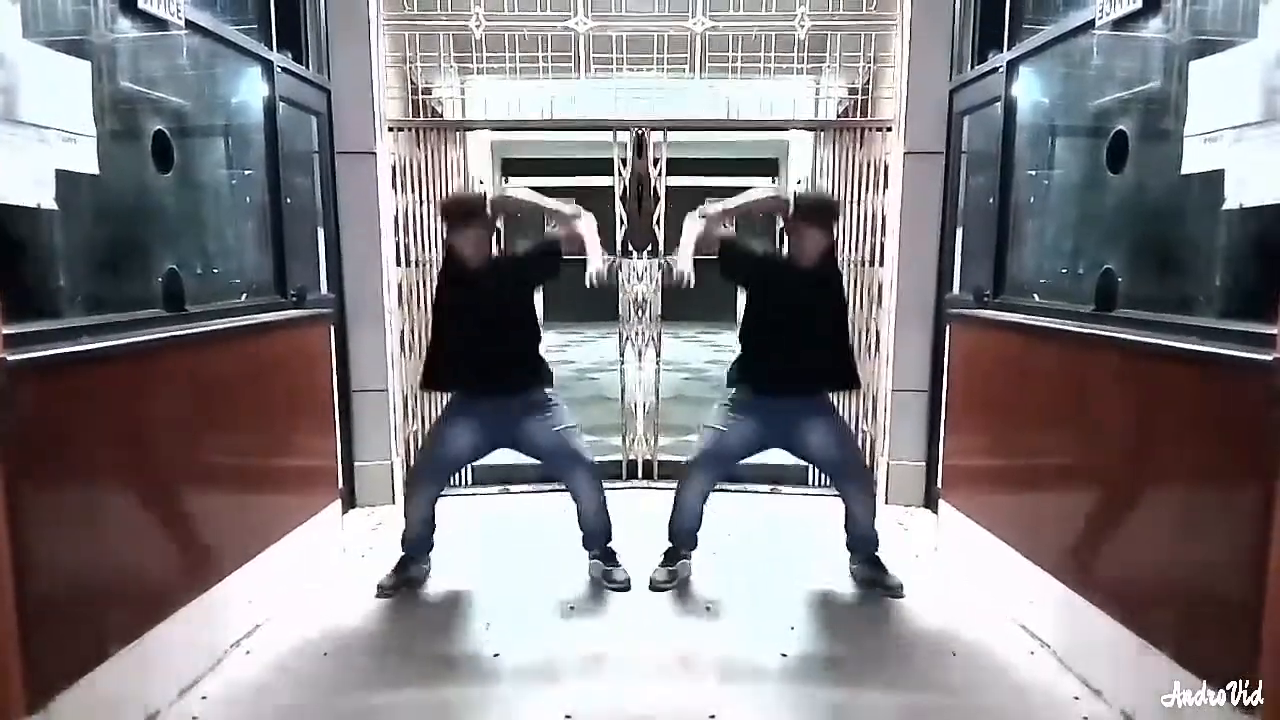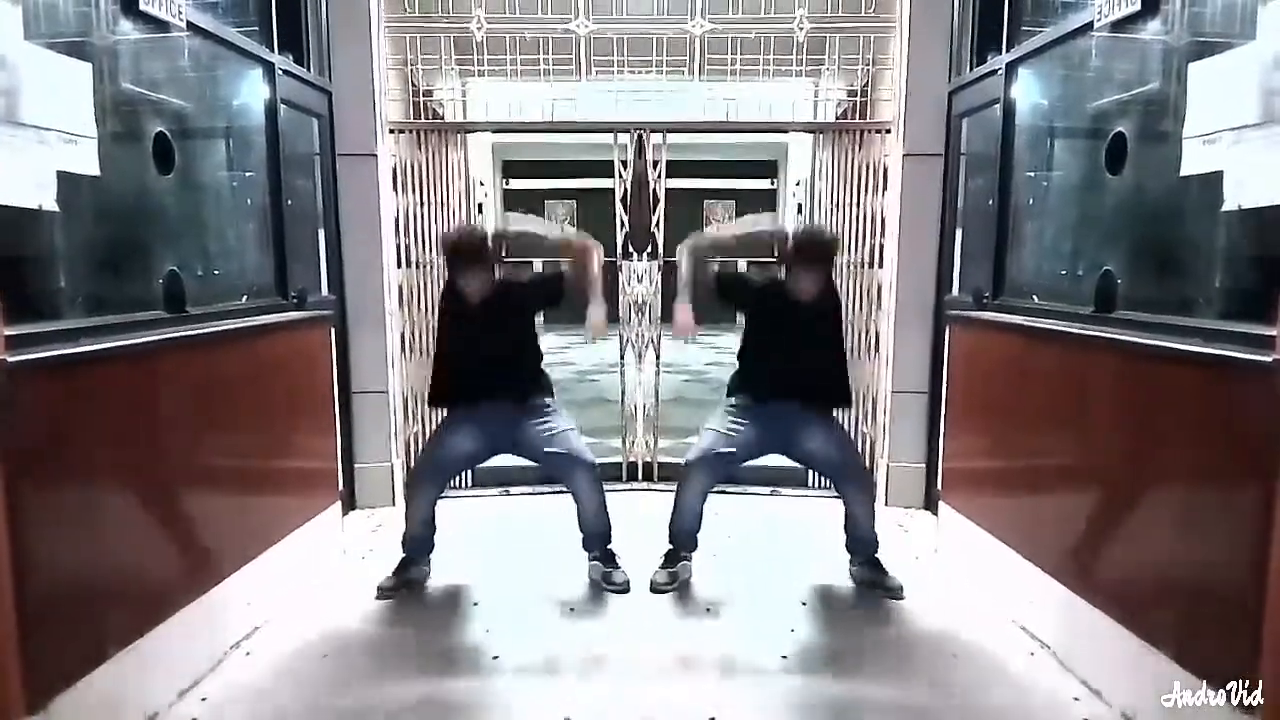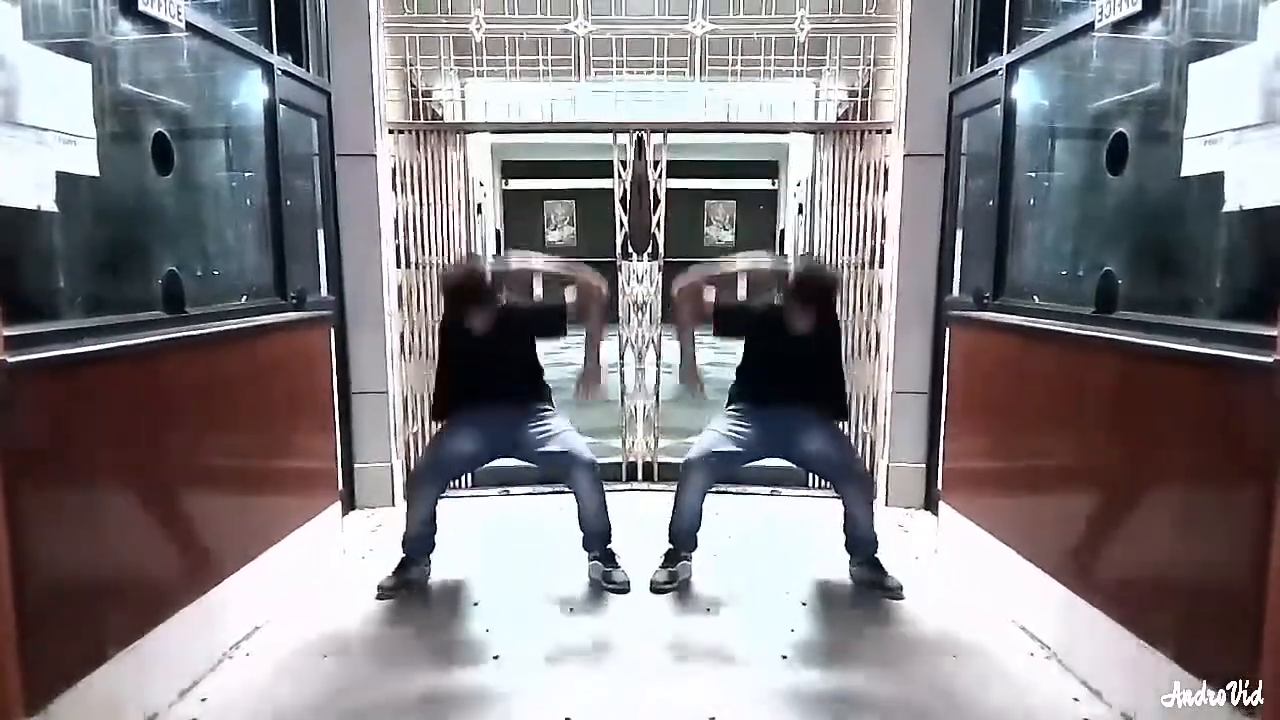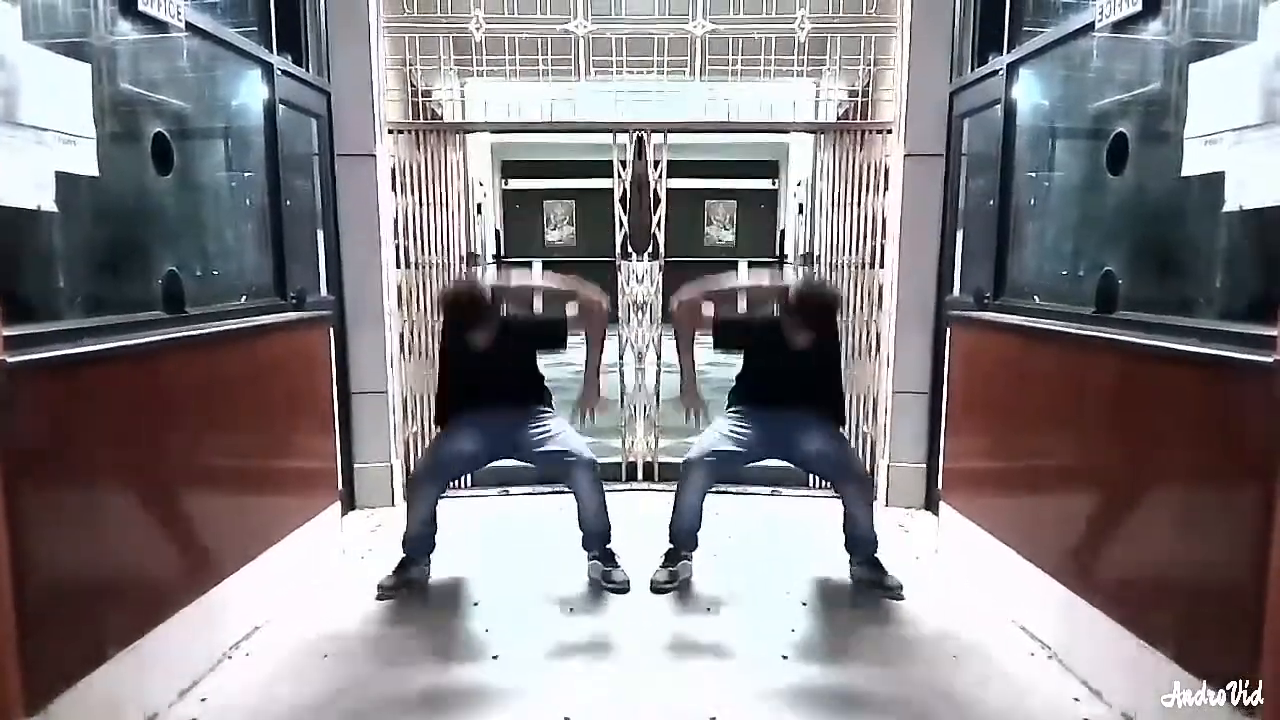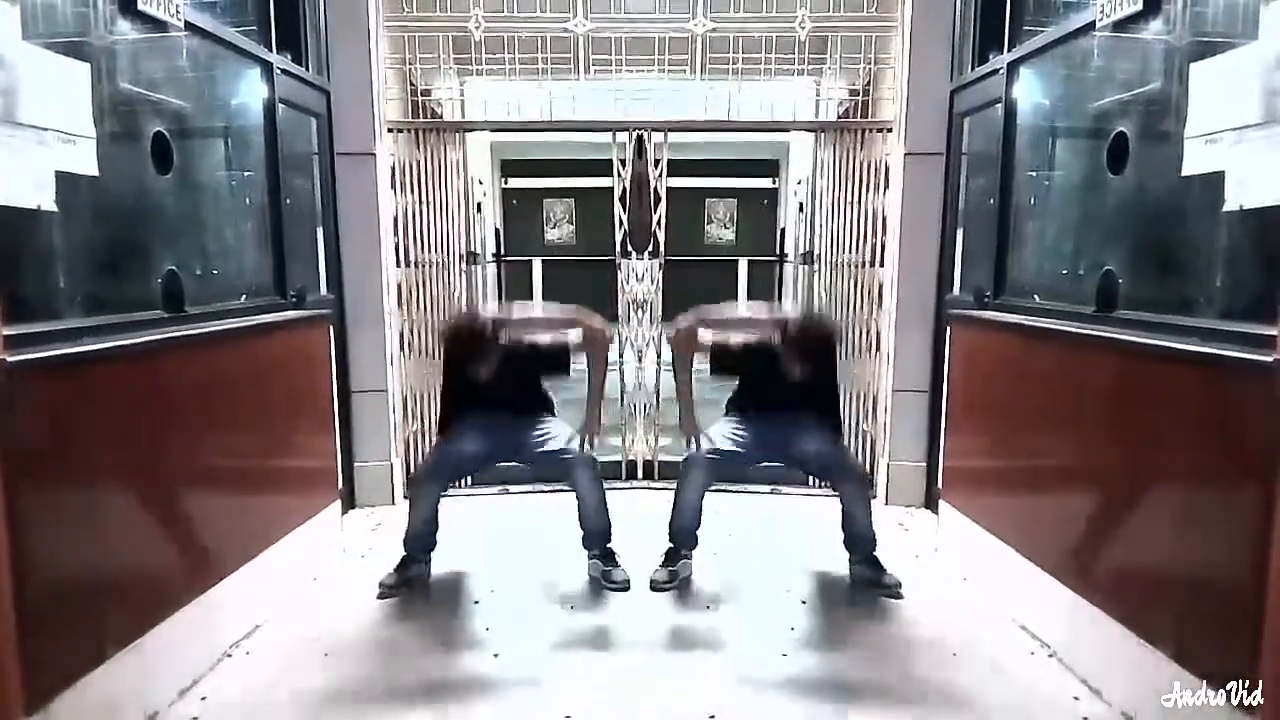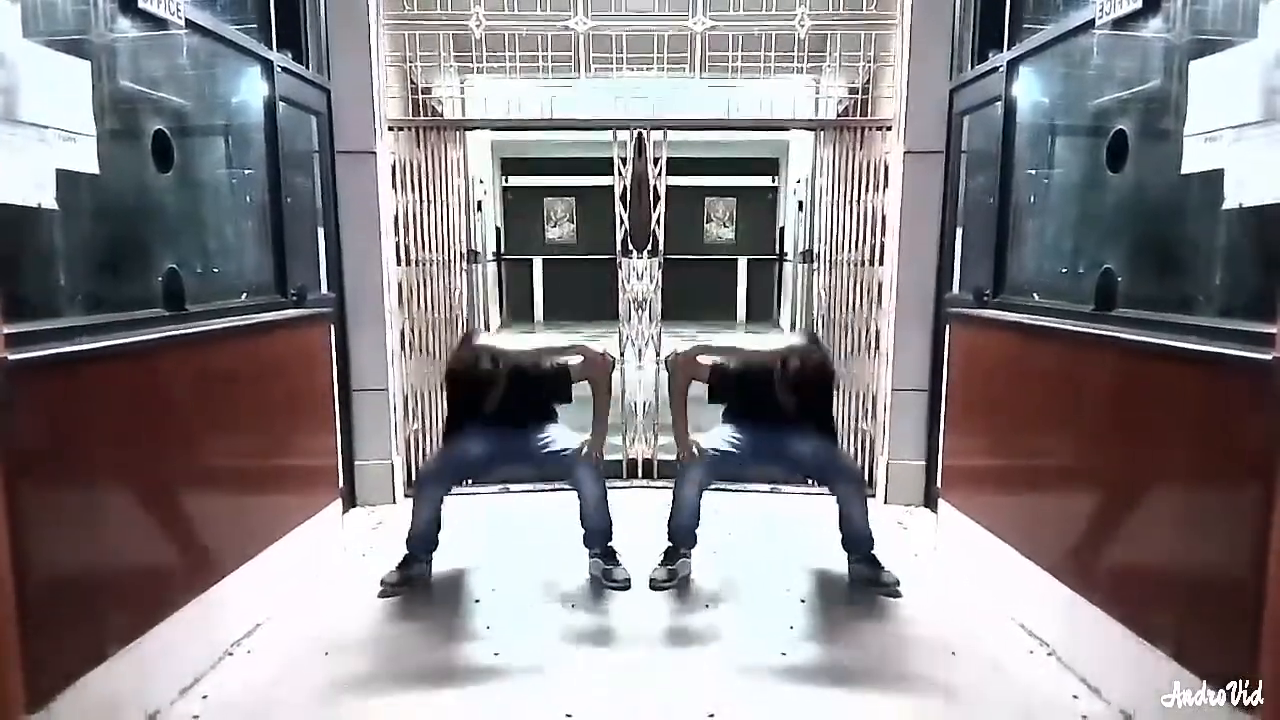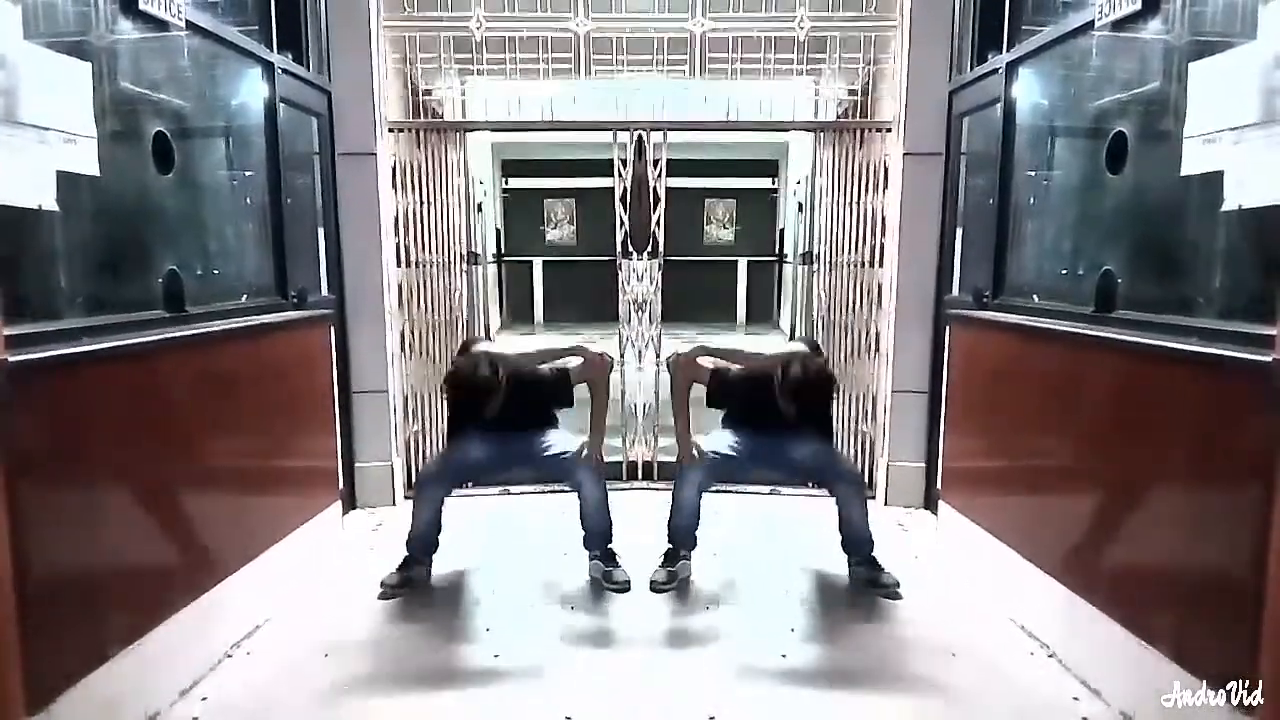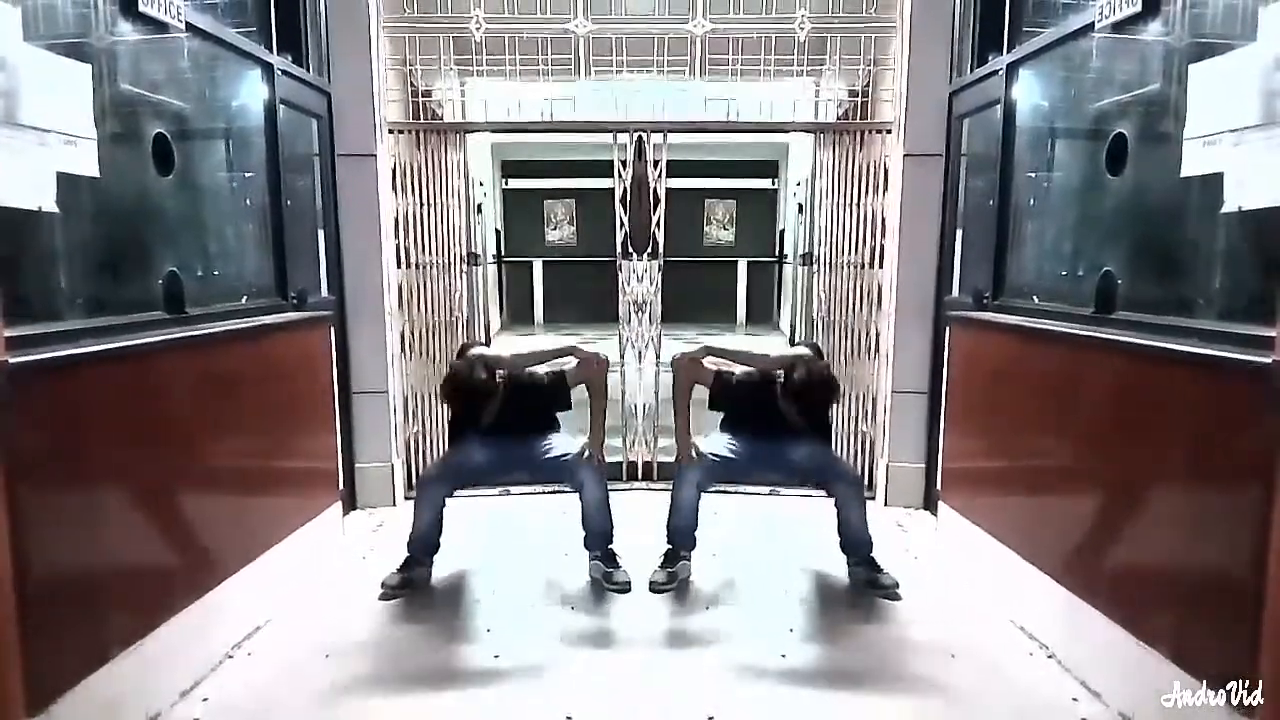
dt=0.1s
person 1, frame 1
left shoulder: (517, 268)
right shoulder: (452, 268)
left elbow: (578, 219)
left wrist: (593, 248)
left hip: (530, 401)
right hip: (471, 405)
left knee: (581, 468)
right knee: (422, 477)
left ankle: (600, 553)
right ankle: (414, 558)
person 1, frame 2
left shoulder: (519, 292)
right shoulder: (452, 295)
left elbow: (586, 249)
left wrist: (596, 304)
left hip: (530, 409)
right hip: (471, 415)
left knee: (583, 466)
right knee: (422, 478)
left ankle: (600, 556)
right ankle: (415, 561)
person 1, frame 3
left shoulder: (520, 317)
right shoulder: (452, 322)
left elbow: (594, 287)
left wrist: (592, 361)
left hip: (529, 414)
right hip: (473, 417)
left knee: (584, 465)
right knee: (421, 477)
left ankle: (600, 555)
right ankle: (415, 561)
person 1, frame 4
left shoulder: (522, 327)
right shoulder: (454, 329)
left elbow: (595, 303)
left wrist: (591, 382)
left hip: (531, 418)
right hip: (473, 424)
left knee: (584, 464)
right knee: (423, 478)
left ankle: (599, 556)
right ankle: (415, 562)
person 1, frame 5
left shoulder: (523, 352)
right shoulder: (458, 353)
left elbow: (598, 335)
left wrist: (593, 409)
left hip: (532, 424)
right hip: (477, 426)
left knee: (584, 466)
right knee: (424, 476)
left ankle: (600, 554)
right ankle: (416, 559)
person 1, frame 6
left shoulder: (531, 376)
right shoulder: (463, 370)
left elbow: (600, 365)
left wrist: (599, 432)
left hip: (536, 432)
right hip: (480, 437)
left knee: (587, 466)
right knee: (428, 477)
left ankle: (600, 553)
right ankle: (418, 560)
person 1, frame 7
left shoulder: (530, 382)
right shoulder: (464, 377)
left elbow: (598, 368)
left wrist: (597, 434)
left hip: (536, 437)
right hip: (482, 440)
left knee: (588, 469)
right knee: (429, 479)
left ankle: (600, 554)
right ankle: (418, 561)
person 1, frame 8
left shoulder: (530, 389)
right shoulder: (464, 383)
left elbow: (594, 365)
left wrist: (597, 433)
left hip: (537, 443)
right hip: (482, 447)
left knee: (590, 470)
right knee: (430, 481)
left ankle: (600, 556)
right ankle: (418, 562)
person 2, frame 1
left shoulder: (828, 269)
right shoulder: (763, 267)
right elbow: (702, 219)
right wrist: (686, 248)
left hip: (809, 405)
right hip: (752, 401)
left knee: (857, 478)
right knee: (700, 469)
left ankle: (865, 558)
right ankle: (679, 552)
person 2, frame 2
left shoulder: (828, 296)
right shoulder: (760, 293)
right elbow: (693, 247)
right wrist: (683, 303)
left hip: (809, 415)
right hip: (749, 410)
left knee: (858, 479)
right knee: (696, 466)
left ankle: (864, 561)
right ankle: (679, 554)
person 2, frame 3
left shoulder: (827, 322)
right shoulder: (759, 317)
right elbow: (684, 288)
right wrist: (687, 360)
left hip: (807, 418)
right hip: (750, 414)
left knee: (858, 479)
right knee: (694, 466)
left ankle: (864, 561)
right ankle: (679, 554)
person 2, frame 4
left shoulder: (826, 329)
right shoulder: (758, 327)
right elbow: (683, 304)
right wrist: (688, 382)
left hip: (807, 424)
right hip: (749, 418)
left knee: (857, 480)
right knee: (695, 465)
left ankle: (864, 561)
right ankle: (680, 555)
person 2, frame 5
left shoulder: (822, 350)
right shoulder: (755, 352)
right elbow: (681, 336)
right wrist: (686, 409)
left hip: (803, 426)
right hip: (748, 424)
left knee: (856, 477)
right knee: (695, 465)
left ankle: (863, 559)
right ankle: (680, 552)
person 2, frame 6
left shoulder: (816, 368)
right shoulder: (747, 376)
right elbow: (679, 364)
right wrist: (681, 433)
left hip: (799, 437)
right hip: (743, 433)
left knee: (851, 478)
right knee: (692, 468)
left ankle: (861, 560)
right ankle: (679, 552)
person 2, frame 7
left shoulder: (815, 376)
right shoulder: (748, 383)
right elbow: (681, 366)
right wrist: (683, 435)
left hip: (797, 441)
right hip: (743, 437)
left knee: (850, 480)
right knee: (691, 470)
left ankle: (861, 561)
right ankle: (679, 554)
person 2, frame 8
left shoulder: (814, 381)
right shoulder: (748, 389)
right elbow: (683, 365)
left wrist: (714, 353)
right wrist: (682, 433)
left hip: (797, 447)
right hip: (743, 443)
left knee: (848, 481)
right knee: (690, 471)
left ankle: (860, 562)
right ankle: (679, 555)
